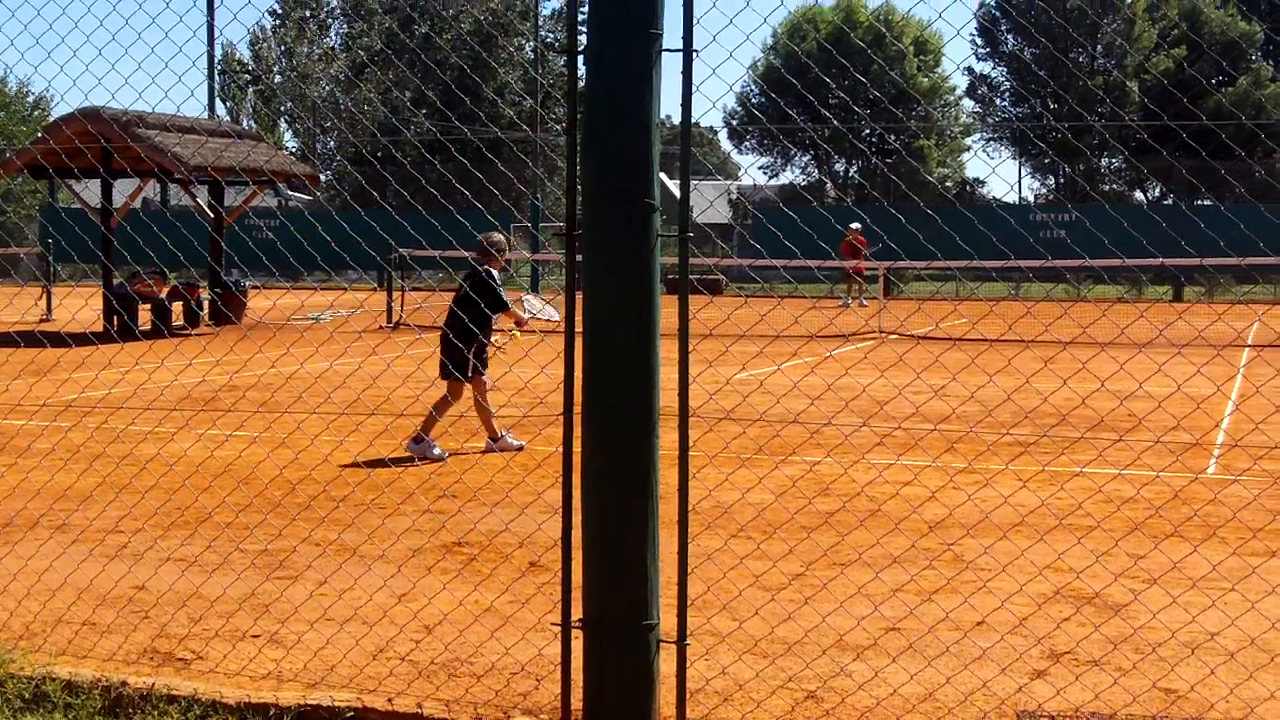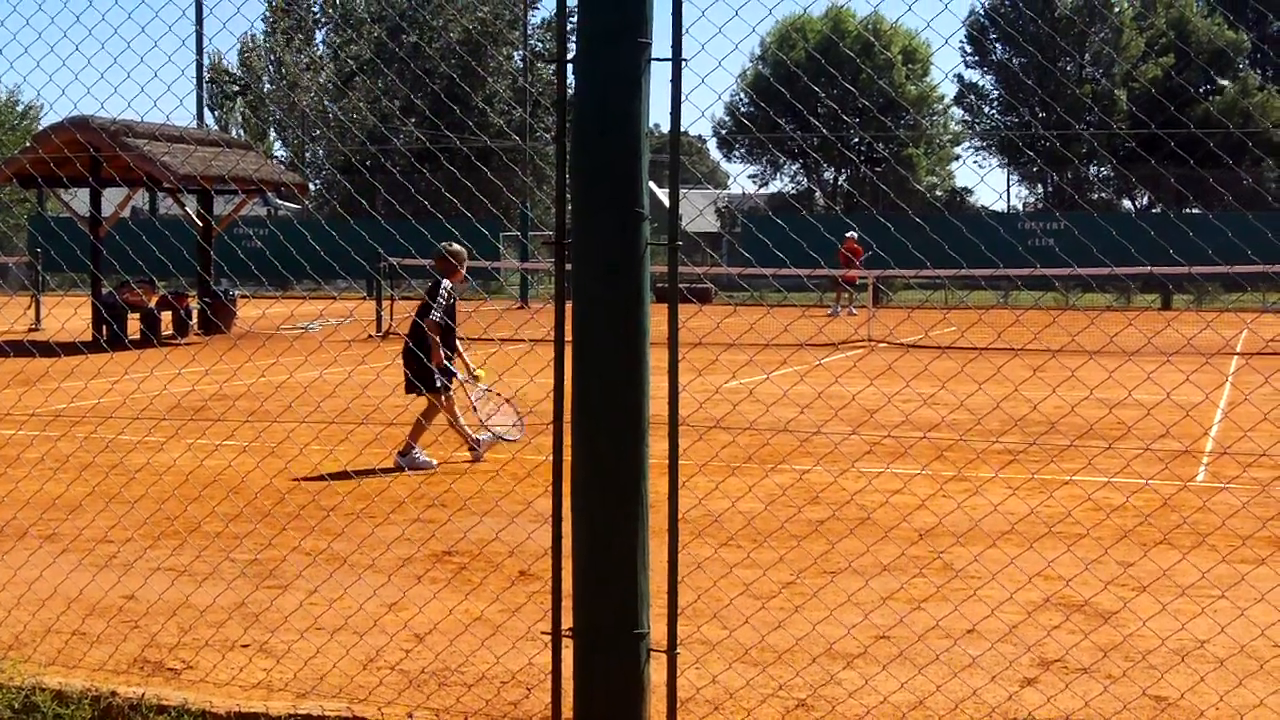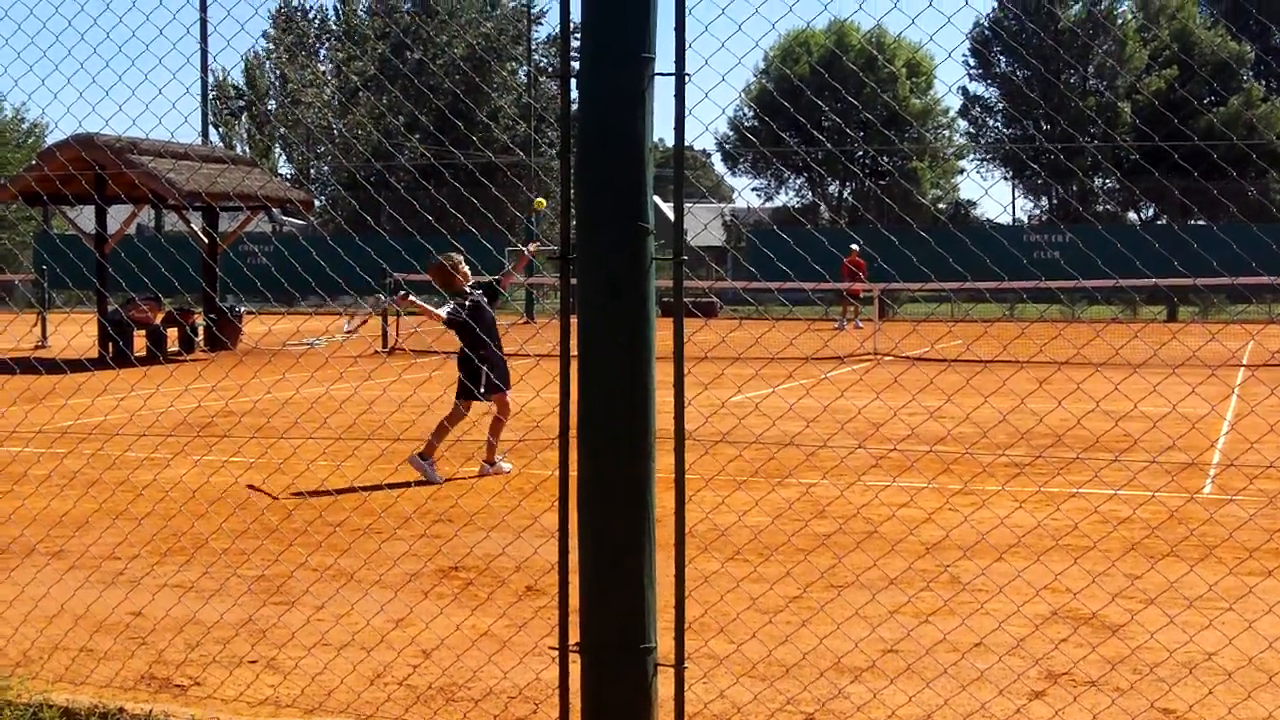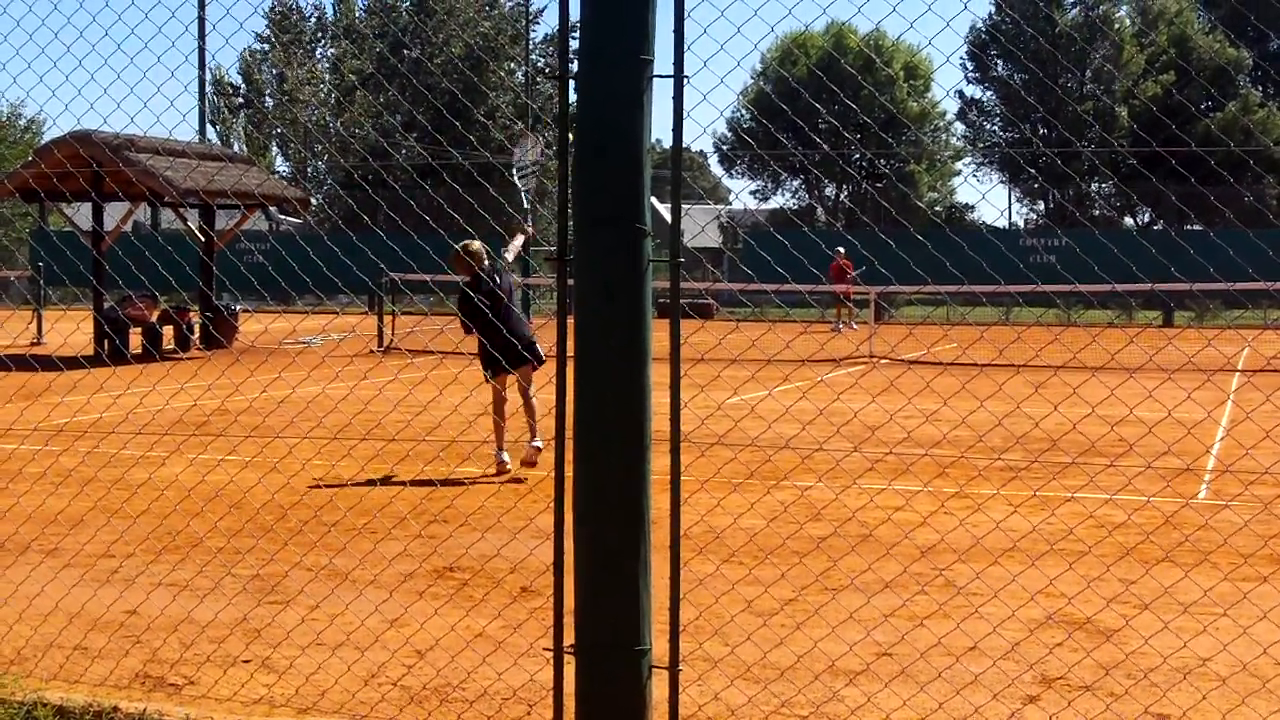
dt=0.5s
person 1, frame 1
left shoulder: (474, 274)
right shoulder: (489, 275)
right elbow: (503, 308)
left wrist: (489, 336)
right wrist: (521, 317)
left hip: (463, 340)
right hip: (463, 342)
left knee: (480, 387)
right knee: (455, 392)
left ankle: (496, 437)
right ankle: (420, 440)
person 1, frame 2
left shoulder: (446, 289)
right shoulder: (443, 287)
left elbow: (451, 334)
right elbow: (430, 320)
left wrist: (466, 361)
right wrist: (436, 349)
left hip: (432, 355)
right hip: (425, 355)
left knee: (448, 402)
right knee: (437, 404)
left ankle: (475, 443)
right ankle: (407, 453)
person 1, frame 3
left shoulder: (478, 291)
right shoulder: (457, 301)
left elbow: (503, 281)
right elbow: (442, 315)
left wrist: (523, 260)
right wrist: (413, 302)
left hip: (492, 360)
right hip: (476, 362)
left knee: (504, 408)
right knee: (460, 411)
left ankle: (491, 460)
right ankle: (424, 457)
person 1, frame 4
left shoulder: (465, 294)
right shoulder: (497, 270)
left elbow: (470, 330)
right elbow: (512, 250)
right wrist: (521, 234)
left hip: (491, 346)
right hip: (519, 338)
left knee: (499, 399)
right knee: (526, 390)
left ankle: (501, 454)
right ankle: (534, 440)
